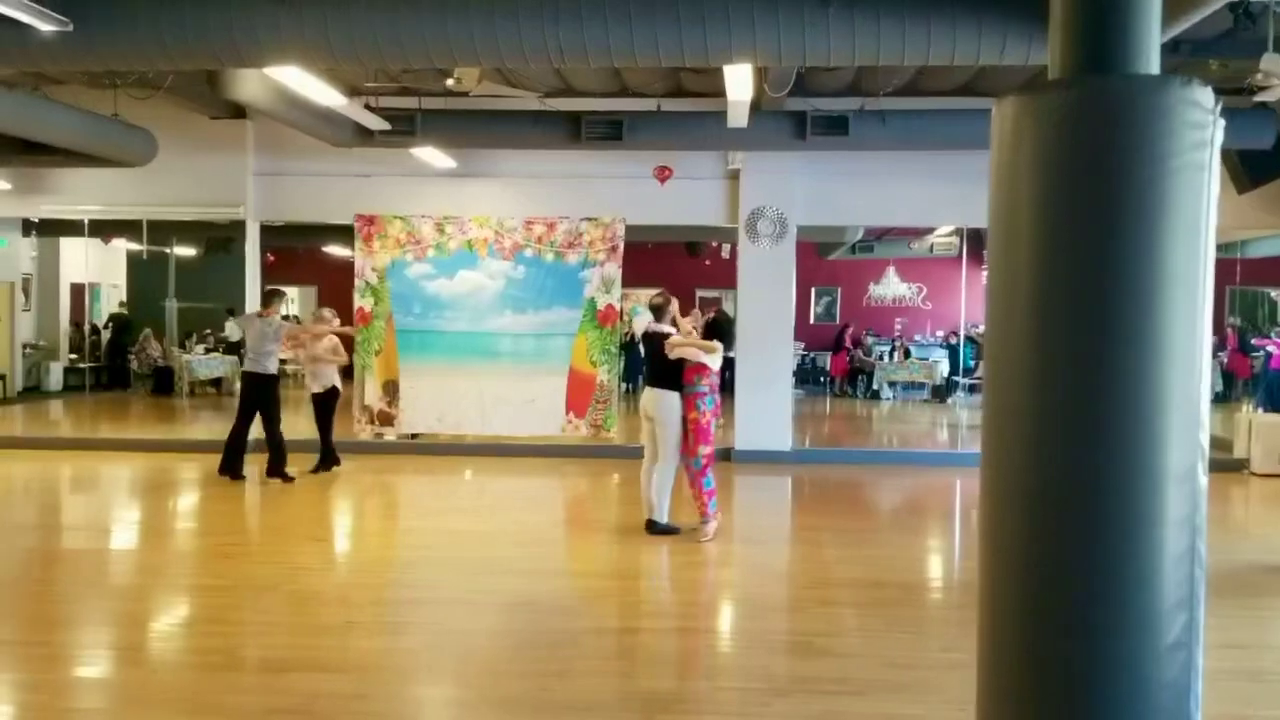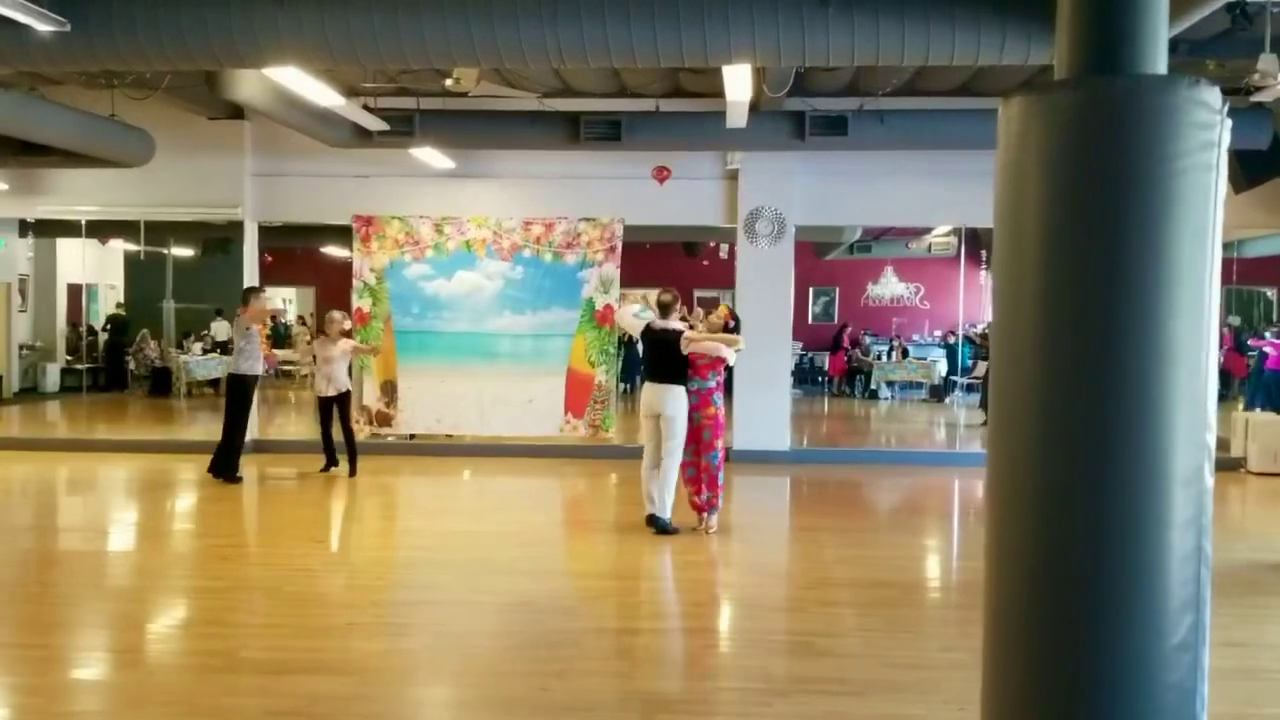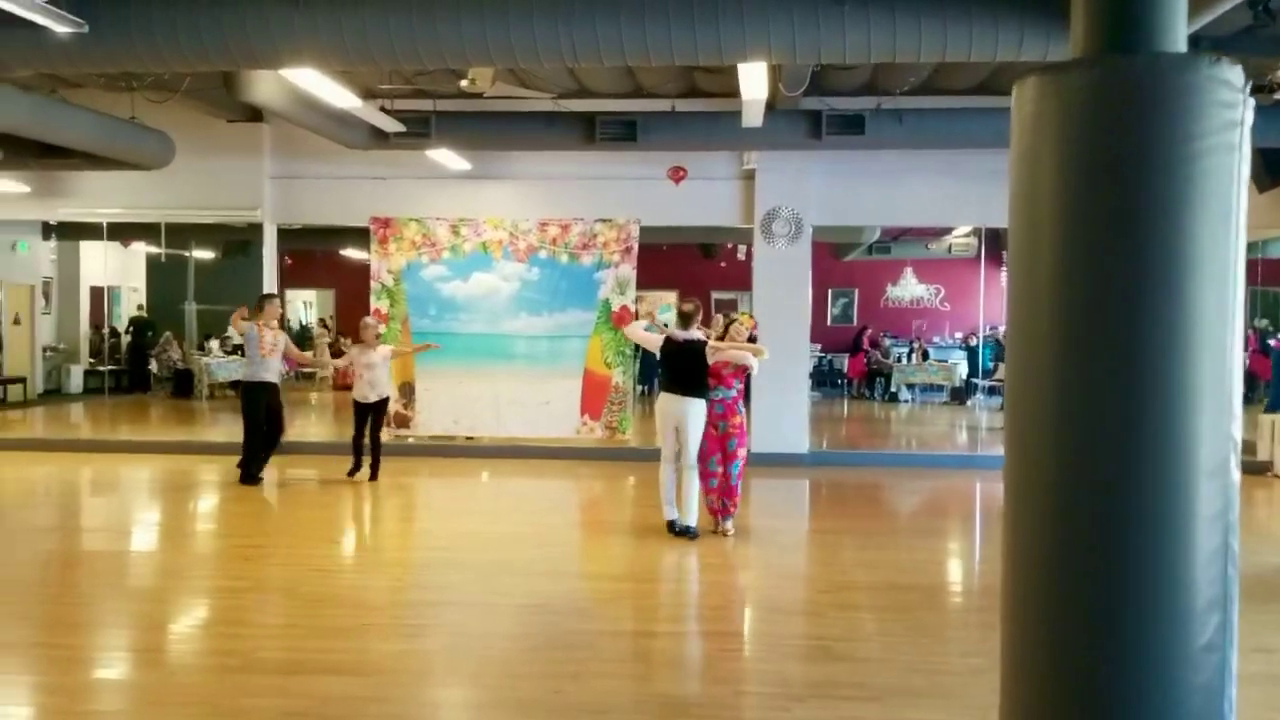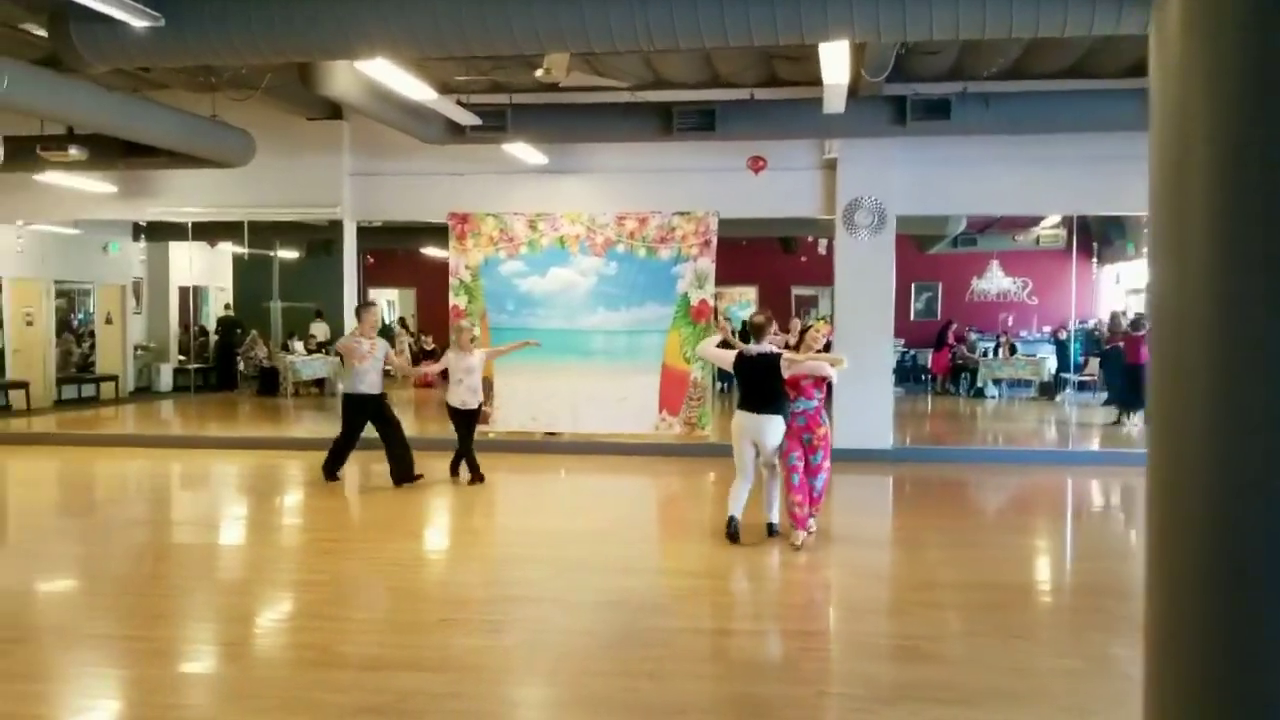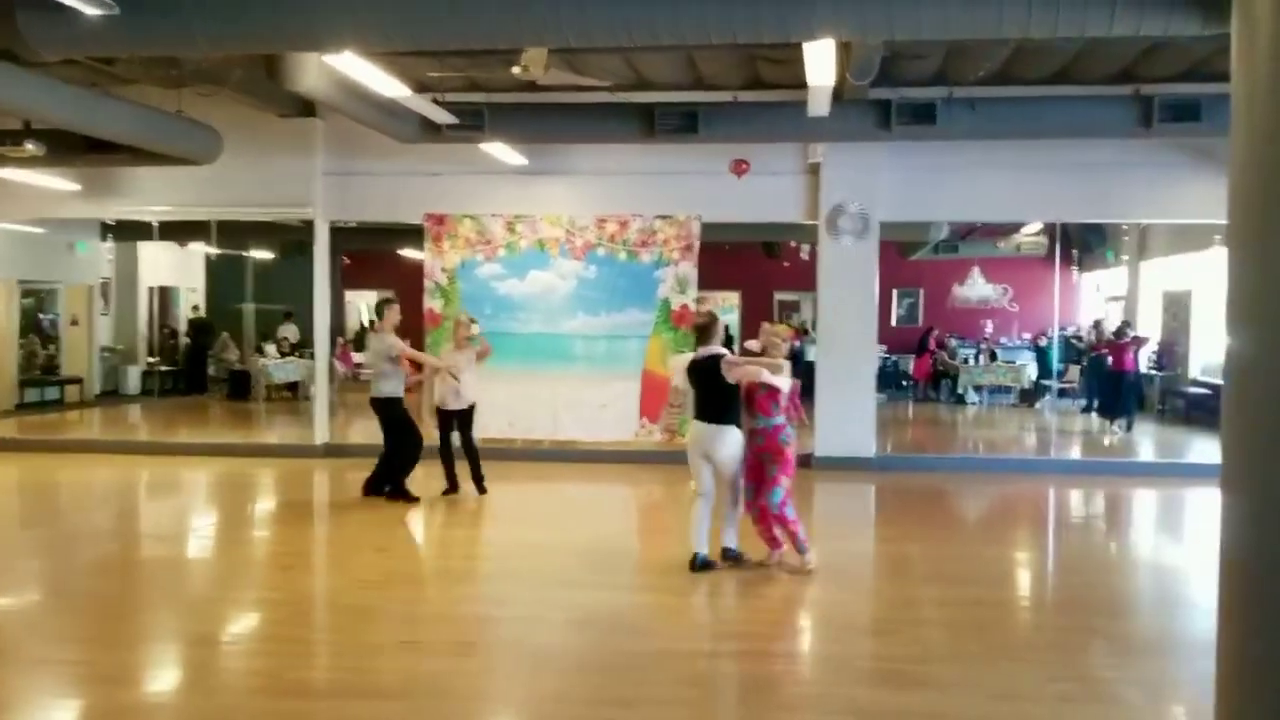
dt=0.4s
person 1, frame 1
left shoulder: (646, 333)
right shoulder: (672, 339)
left elbow: (641, 320)
left wrist: (673, 318)
left hip: (648, 396)
right hip: (668, 399)
left knee: (650, 458)
right knee: (667, 461)
left ankle: (651, 516)
right ankle: (659, 519)
person 1, frame 2
left shoulder: (645, 329)
right shoulder: (683, 335)
left elbow: (626, 313)
left wrist: (634, 307)
left hip: (648, 393)
right hip: (674, 396)
left knee: (652, 455)
right knee: (671, 457)
left ankle: (653, 510)
right ankle: (662, 516)
person 1, frame 3
left shoulder: (665, 342)
right shoulder: (706, 347)
left elbow: (630, 330)
left wrist: (648, 320)
left hip: (666, 403)
right hip: (694, 407)
left knee: (668, 462)
right knee: (689, 465)
left ankle: (671, 518)
right ankle: (689, 523)
person 1, frame 4
left shoulder: (737, 357)
right shoulder: (782, 359)
left elbow: (701, 349)
left wrist: (720, 335)
left hip: (743, 420)
right hip: (772, 423)
left knee: (743, 477)
right knee: (771, 469)
left ankle: (734, 515)
right ankle: (772, 522)
person 1, frame 5
left shoulder: (691, 365)
right shoulder: (727, 363)
left elbow: (679, 379)
left hip: (697, 432)
right hip: (726, 434)
left knee: (703, 495)
right knee: (733, 491)
left ankle: (699, 553)
right ankle: (729, 546)
person 2, frame 1
left shoulder: (711, 353)
right shoulder: (699, 347)
left elbow: (717, 347)
left wrist: (682, 342)
left hip: (701, 409)
right hip: (691, 408)
left knee: (700, 463)
right knee: (692, 463)
left ankle: (710, 518)
right ankle: (710, 513)
person 2, frame 2
left shoulder: (721, 347)
right shoulder: (692, 339)
left elbow: (738, 341)
left wrist: (702, 337)
left hip: (710, 406)
right hip: (687, 406)
left knee: (712, 460)
right knee: (688, 461)
left ankle: (712, 512)
right ankle: (700, 511)
person 2, frame 3
left shoulder: (743, 356)
left elbow: (761, 353)
left wrist: (728, 348)
left hip: (733, 415)
right hip: (709, 415)
left knee: (733, 468)
right knee: (710, 468)
left ankle: (727, 517)
right ankle: (715, 513)
person 2, frame 4
left shoulder: (822, 365)
right shoulder: (785, 358)
left elbow: (833, 368)
left wrist: (803, 359)
left hip: (816, 425)
right hip: (790, 425)
left knee: (816, 476)
right knee: (794, 472)
left ankle: (811, 515)
right ankle: (799, 527)
person 2, frame 5
left shoulder: (781, 374)
right shoulder: (756, 370)
left elbow: (768, 372)
left wrist: (741, 365)
left hip: (779, 441)
right hip: (755, 441)
left knee: (774, 501)
right knee: (754, 504)
left ankle: (804, 547)
right ankle: (776, 547)
person 3, frame 1
left shoulder: (249, 319)
right shoulder: (276, 324)
left elbow: (239, 321)
right elbow: (306, 330)
right wrist: (339, 329)
left hip: (249, 375)
right hip: (266, 377)
left knee: (243, 421)
right knee: (271, 423)
left ankle: (229, 466)
right ankle: (277, 466)
person 3, frame 2
left shoulder: (253, 323)
right shoulder: (245, 321)
right elbow: (252, 315)
right wrist: (268, 312)
left hip: (246, 377)
right hip: (243, 378)
left knee: (236, 424)
right knee: (237, 424)
left ankle: (220, 467)
right ankle: (227, 469)
person 3, frame 3
left shoulder: (280, 334)
right shoulder: (251, 328)
left elbow: (296, 355)
right elbow: (236, 325)
right wrist: (238, 316)
left hip: (272, 386)
right hip: (253, 385)
left knee: (276, 429)
right knee: (255, 431)
left ankle: (250, 465)
right ankle: (248, 474)
person 3, frame 4
left shoulder: (381, 342)
right shoulder: (349, 340)
left elbow: (396, 364)
right elbow: (340, 347)
left wrist: (416, 371)
right wrist: (349, 351)
left hip: (376, 396)
right hip: (355, 397)
left knee: (394, 431)
right knee: (348, 436)
left ankle: (403, 473)
right ankle: (330, 468)
person 3, frame 5
left shoulder: (376, 337)
right shoulder: (388, 340)
right elbow: (418, 357)
left wrist: (406, 376)
right wrist: (444, 367)
left hip: (383, 398)
right hip: (388, 400)
left knee: (395, 444)
right knee: (413, 441)
left ankle: (375, 485)
right ankle: (397, 488)
person 4, frame 1
left shoulder: (333, 341)
right shoulder: (310, 339)
left elbow: (344, 360)
left wrist: (326, 358)
left hip: (331, 387)
right hip: (316, 388)
left knee: (326, 424)
right knee: (321, 424)
left ankle: (324, 460)
right ankle: (332, 458)
person 4, frame 2
left shoulder: (348, 345)
right shoulder: (318, 343)
left elbow: (368, 350)
left wrist: (376, 348)
left hip: (342, 390)
right hip: (323, 391)
left knee: (346, 426)
right knee: (325, 427)
left ankle: (353, 464)
right ankle: (331, 459)
person 4, frame 3
left shoulder: (386, 350)
right shoulder: (355, 350)
left elbow: (409, 351)
right elbow: (341, 362)
left wrist: (427, 346)
left hip: (381, 398)
right hip: (360, 398)
left knee: (375, 434)
right knee: (358, 433)
left ankle: (374, 469)
right ankle: (357, 463)
person 4, frame 4
left shoulder: (480, 354)
right shoulder: (450, 355)
left elbow: (504, 350)
right elbow: (436, 367)
left wrist: (526, 343)
right wrist: (419, 371)
left hip: (474, 404)
right hip: (455, 404)
left knee: (467, 439)
right knee: (464, 439)
left ankle: (454, 466)
right ankle: (476, 473)
person 4, frame 5
left shoulder: (474, 353)
right shoulder: (445, 353)
left elbow: (488, 351)
right elbow: (435, 373)
left wrist: (476, 338)
left hip: (465, 405)
right hip: (444, 404)
left knee: (467, 442)
right knee: (444, 444)
left ankle: (478, 480)
right ankle: (452, 483)
